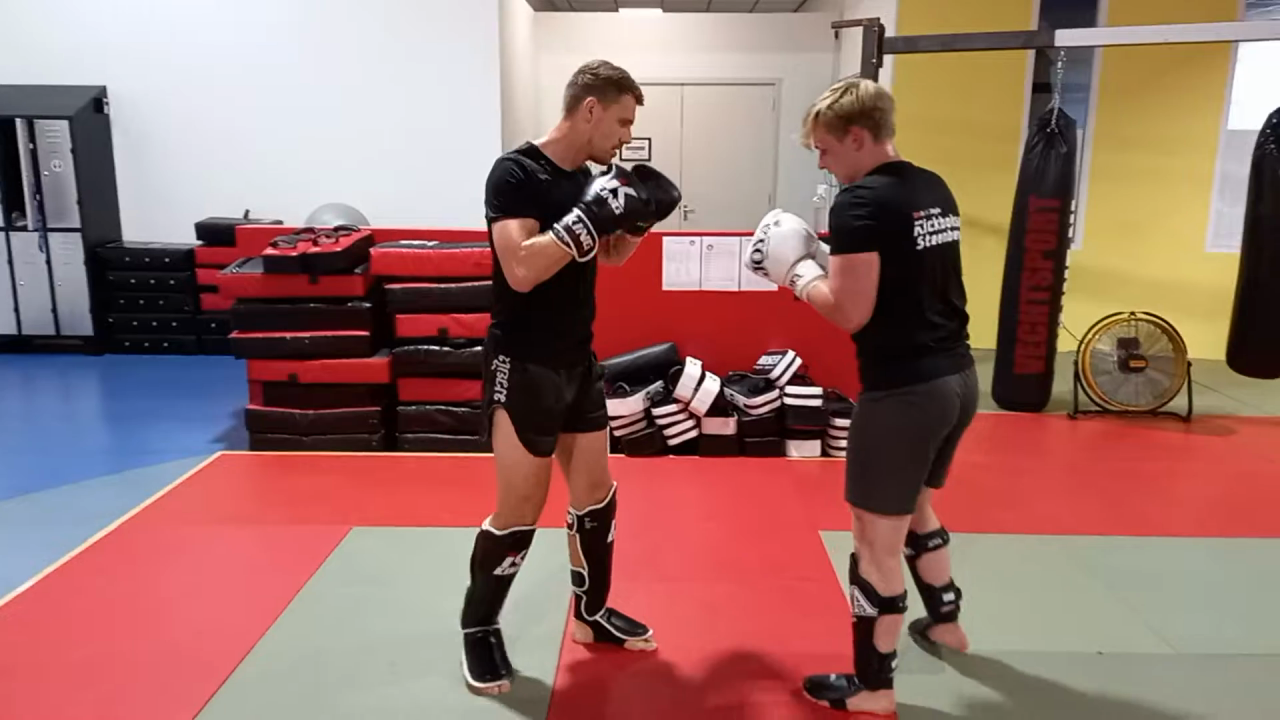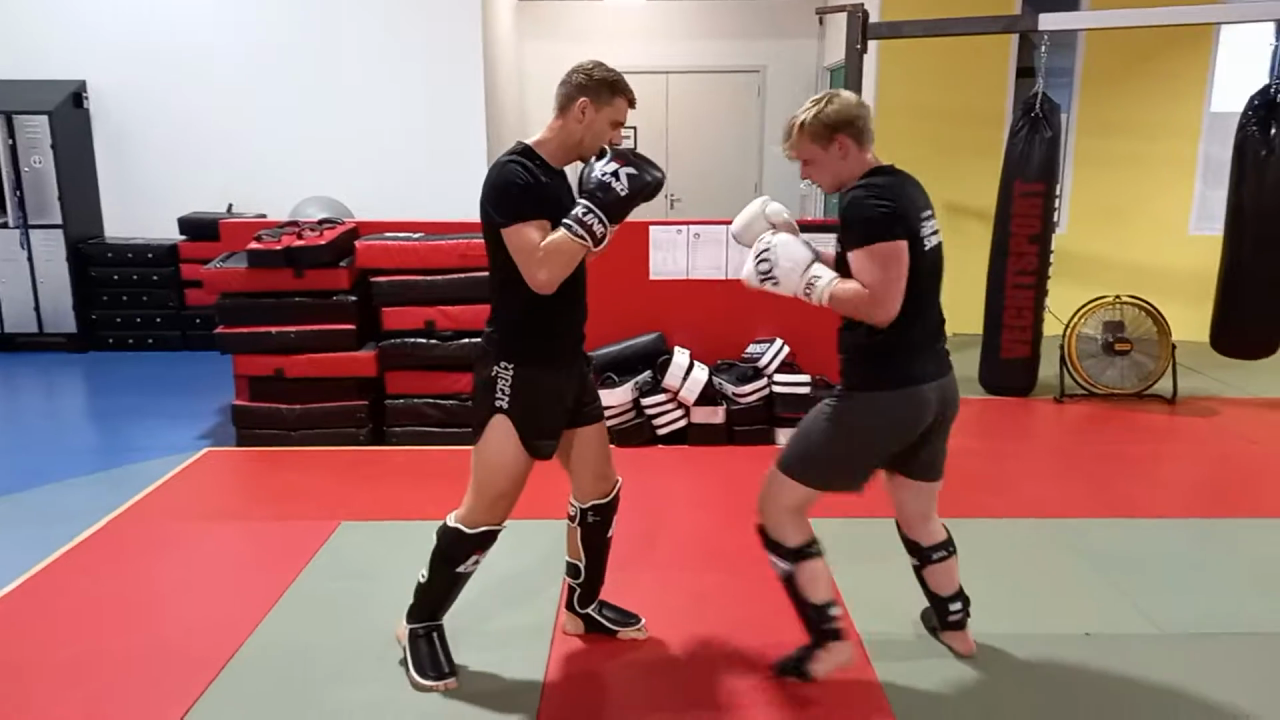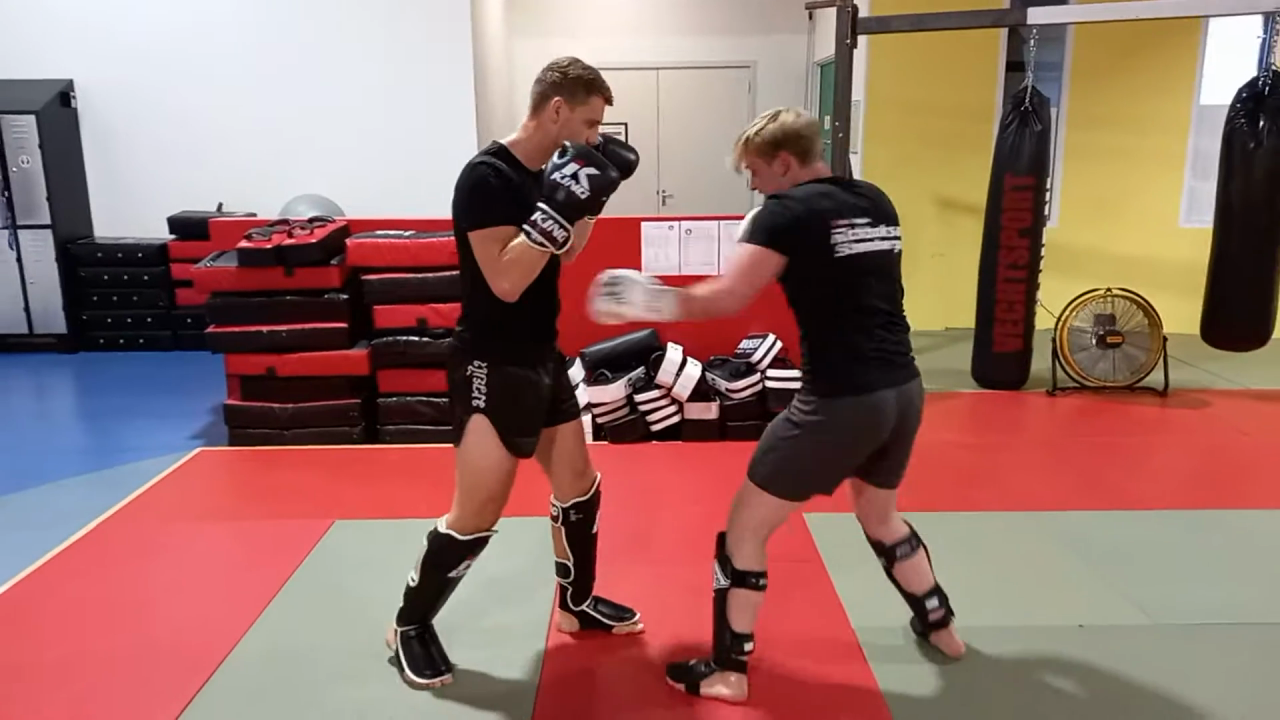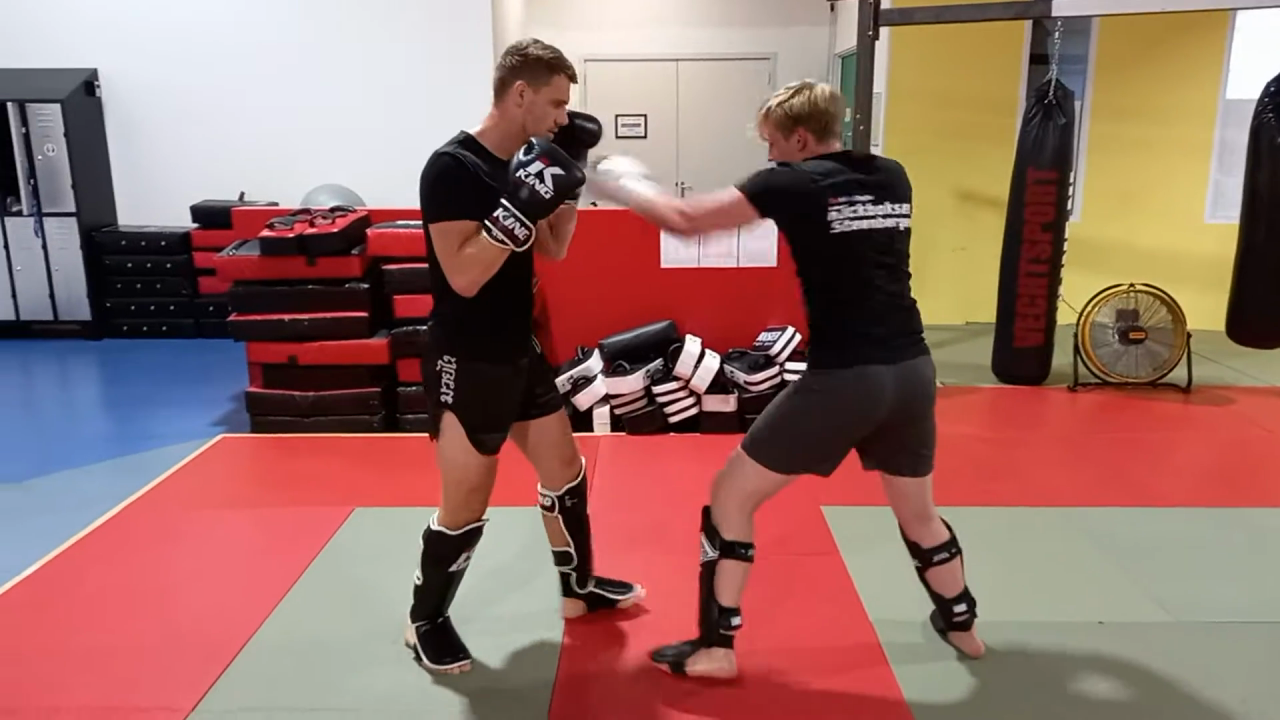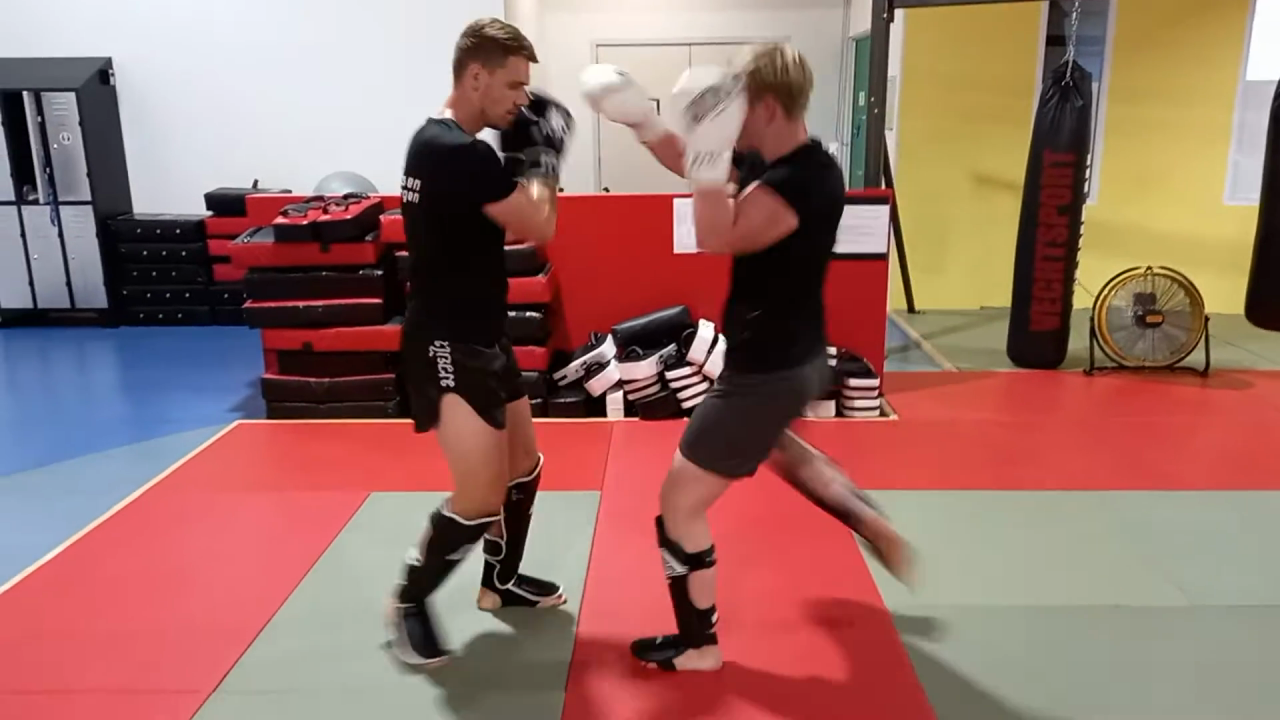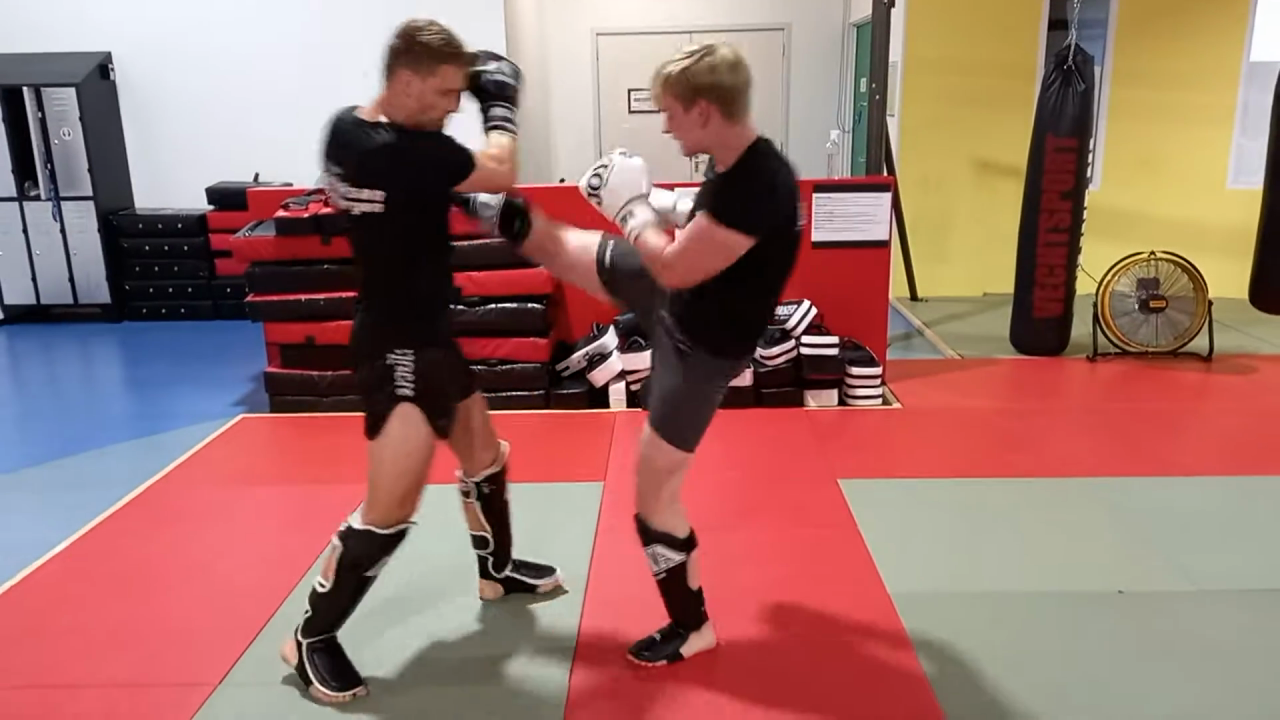
dt=0.3s
person 1, frame 1
left shoulder: (584, 176)
right shoulder: (515, 173)
left elbow: (608, 256)
right elbow: (520, 269)
left wrist: (634, 218)
right wrist: (591, 215)
left hip: (577, 359)
right hip: (523, 365)
left knee: (595, 494)
right knee: (518, 512)
left ankle: (591, 614)
right ankle: (478, 629)
person 1, frame 2
left shoulder: (558, 174)
right shoulder: (514, 175)
left elbow: (579, 254)
right elbow: (543, 272)
left wrist: (619, 203)
right wrist: (598, 203)
left hip: (566, 361)
right hip: (519, 368)
left knee: (599, 488)
right knee: (485, 512)
left ankle: (582, 605)
right ankle: (420, 623)
person 1, frame 3
left shoulder: (540, 170)
right shoulder: (487, 176)
left elbow: (561, 252)
right elbow: (506, 281)
left wrist: (588, 198)
right wrist: (559, 204)
left hip: (540, 359)
right hip: (491, 368)
left knee: (579, 485)
right knee: (475, 516)
left ankle: (576, 602)
right ankle: (411, 625)
person 1, frame 4
left shoulder: (516, 163)
right shoulder: (452, 168)
left elbow: (546, 248)
right elbow: (464, 278)
left wrist: (564, 170)
right wrist: (524, 203)
left hip: (517, 352)
right hip: (464, 362)
left knee: (565, 470)
right knee: (465, 509)
left ankle: (580, 584)
right ankle: (426, 622)
person 1, frame 5
left shoulder: (443, 140)
right shoulder: (455, 150)
left elbow: (492, 224)
right elbow: (539, 227)
left wrist: (527, 148)
right wrist: (544, 154)
left hip: (479, 334)
right hip: (447, 344)
left knee: (522, 465)
right knee: (482, 497)
left ankle: (500, 580)
right ankle: (410, 599)
person 1, frame 6
left shoulder: (348, 129)
right shoulder: (412, 155)
right elbow: (498, 172)
left wrist: (438, 117)
right wrist: (500, 104)
left hip: (418, 335)
right hip: (401, 347)
left knee: (486, 454)
right knee: (390, 510)
left ankle: (497, 568)
right ankle: (310, 639)
person 2, frame 1
left shoulder: (860, 202)
right shoulder: (934, 189)
left elbow: (850, 313)
left wrist: (796, 269)
right wrist: (822, 258)
left hip: (903, 393)
right hip: (957, 380)
left knee: (877, 543)
right knee: (913, 505)
right ankle: (944, 619)
person 2, frame 2
left shoulder: (867, 201)
right shoulder: (905, 193)
left elbow: (878, 304)
left wrist: (800, 276)
right wrist: (788, 240)
left hip: (880, 393)
right hip: (935, 385)
left knee: (779, 508)
right knee: (918, 511)
left ankle: (829, 640)
right ankle: (953, 622)
person 2, frame 3
left shoulder: (788, 212)
right shoulder: (875, 204)
left elbow: (728, 297)
left wrist: (647, 299)
left hip: (838, 401)
right hip: (903, 392)
left knee: (746, 528)
right knee: (877, 513)
left ankle: (727, 669)
right ankle: (938, 625)
person 2, frame 4
left shoulder: (792, 182)
right shoulder: (892, 178)
left elbow: (686, 218)
left wrist: (623, 182)
left hip: (842, 378)
right hip: (910, 370)
left knee: (730, 496)
right knee: (918, 509)
left ankle: (714, 646)
right ankle: (961, 623)
person 2, frame 5
left shoulder: (809, 181)
right shoulder: (771, 155)
left elbow: (718, 240)
right elbow: (694, 164)
left wrist: (709, 140)
right wrist: (636, 114)
left hip: (766, 371)
right hip: (796, 357)
left knee: (679, 505)
right knee: (771, 448)
left ankle: (697, 643)
right ankle: (868, 523)
person 2, frame 6
left shoulder: (759, 186)
right shoulder: (732, 162)
left elbow: (677, 270)
left wrist: (630, 203)
right wrist: (673, 208)
left hip: (706, 349)
right hip: (671, 300)
left knee: (653, 493)
right knee: (546, 237)
left ankle: (693, 628)
right ankle: (500, 212)
